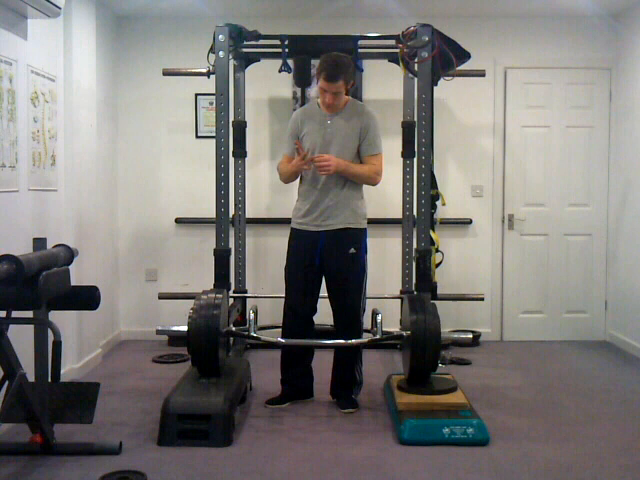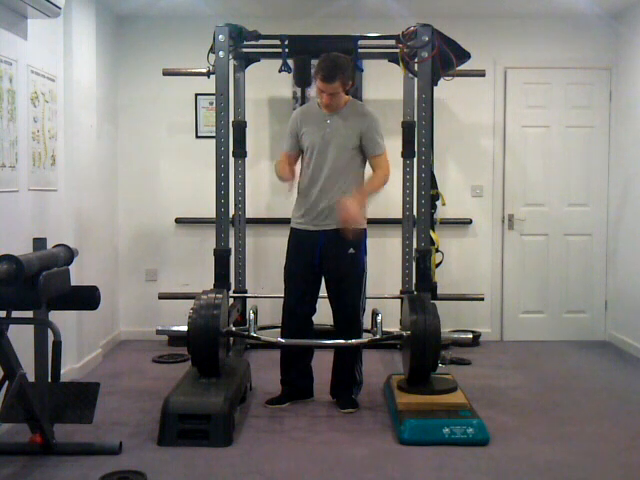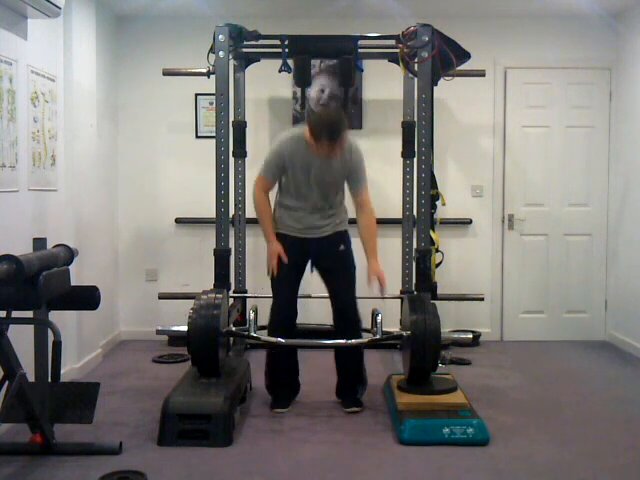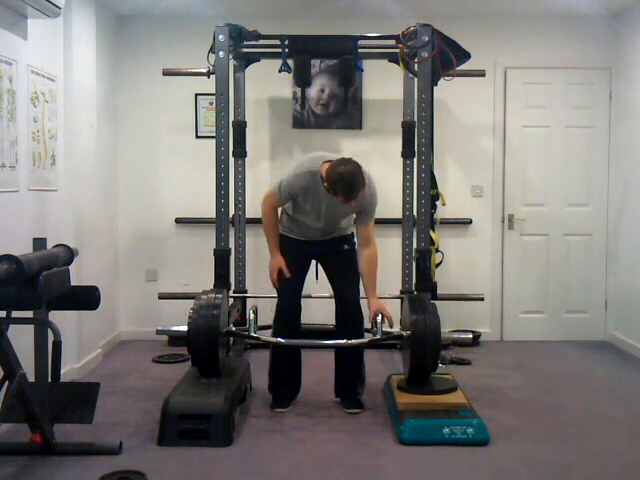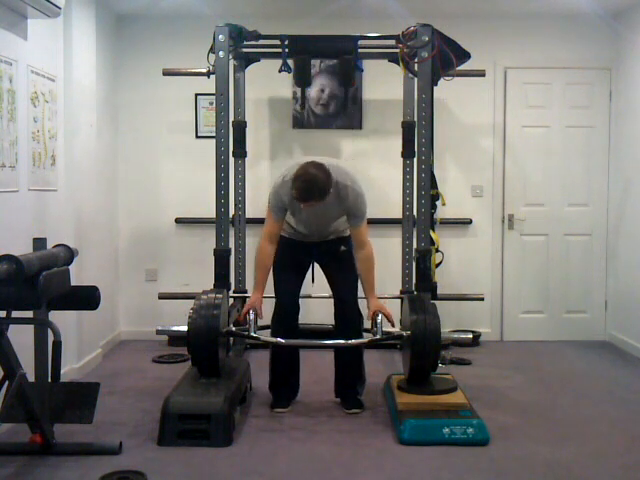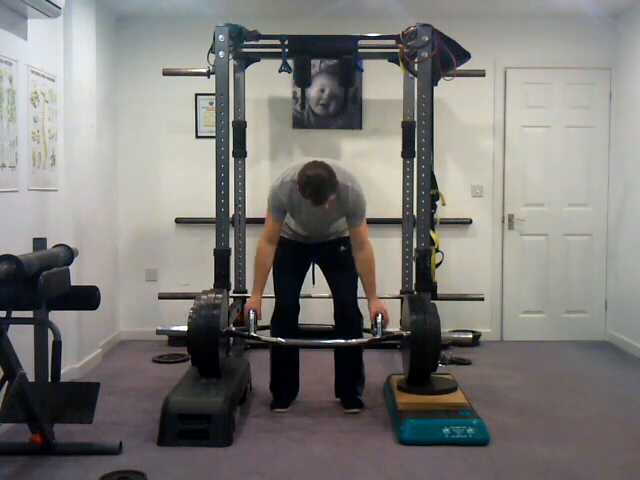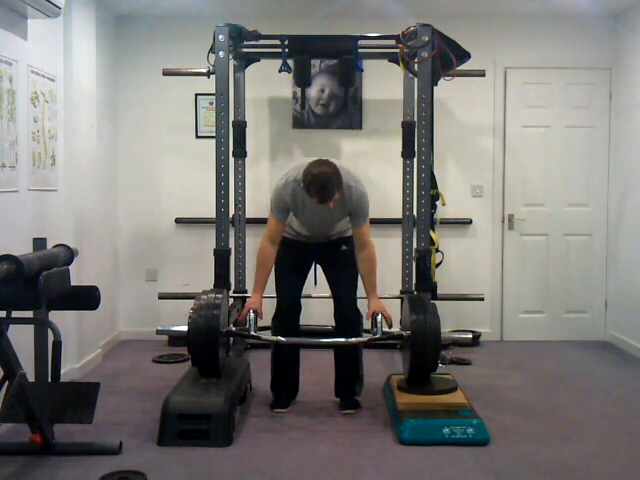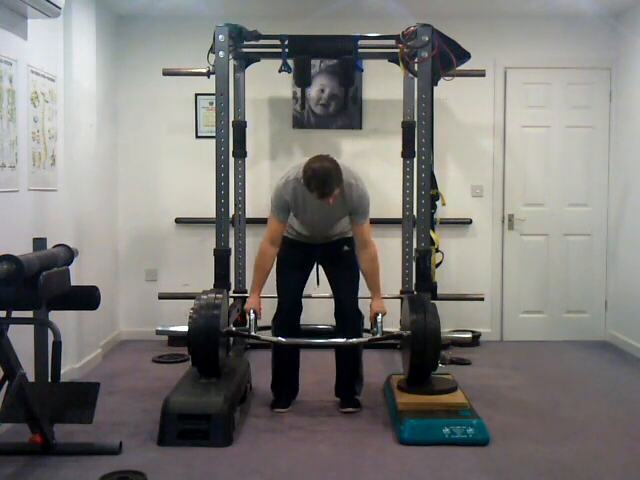
dt=0.7s
person 1, frame 1
left shoulder: (364, 119)
right shoulder: (301, 117)
left elbow: (374, 173)
right elbow: (283, 172)
left wrist: (340, 164)
right wrist: (296, 165)
left hip: (347, 229)
right hip: (304, 228)
left knee: (348, 315)
right knee: (297, 311)
left ankle: (346, 388)
right ankle: (295, 384)
person 1, frame 2
left shoulder: (364, 119)
right shoulder: (301, 116)
left elbow: (382, 171)
right elbow: (285, 162)
left wrist: (358, 200)
right wrist: (286, 171)
left hip: (345, 231)
right hip: (303, 229)
left knee: (348, 315)
right knee: (295, 312)
left ankle: (346, 389)
right ankle: (295, 385)
person 1, frame 3
left shoulder: (351, 153)
right shoulder: (286, 147)
left elbow: (363, 207)
right elbow: (260, 189)
left wrist: (373, 259)
right wrist: (271, 239)
left hip: (333, 235)
right hip: (288, 235)
left knee: (346, 309)
right knee: (283, 310)
left ankle: (351, 389)
right ankle: (282, 388)
person 1, frame 4
left shoulder: (367, 190)
right shoulder: (302, 176)
left elbow: (367, 244)
right elbow: (269, 204)
left wrist: (373, 297)
right wrist: (275, 254)
left hip: (338, 239)
right hip: (294, 237)
left knee: (350, 307)
right knee: (287, 309)
left ankle: (349, 391)
right ankle: (283, 390)
person 1, frame 5
left shoulder: (351, 191)
right shoulder: (282, 187)
left elbow: (361, 246)
right elbow: (269, 241)
left wrist: (372, 297)
right wrist: (257, 292)
left hip: (336, 240)
right hip: (292, 240)
left knee: (348, 308)
right knee: (285, 308)
left ankle: (350, 391)
right ankle: (283, 391)
person 1, frame 6
left shoulder: (352, 191)
right shoulder: (282, 188)
left elbow: (361, 247)
right elbow: (268, 242)
left wrist: (373, 298)
right wrist: (256, 294)
left hip: (336, 240)
right hip: (292, 241)
left knee: (347, 308)
right knee: (285, 309)
left ankle: (350, 392)
right ankle: (283, 391)
person 1, frame 7
left shoulder: (355, 191)
right shoulder: (286, 188)
left elbow: (364, 246)
right elbow: (271, 242)
left wrist: (373, 297)
right wrist: (257, 294)
left hip: (339, 241)
right hip: (295, 241)
left knee: (347, 310)
right knee: (286, 310)
left ankle: (348, 392)
right ankle: (283, 392)
person 1, frame 8
left shoulder: (356, 189)
right shoulder: (287, 187)
left elbow: (365, 246)
right elbow: (271, 243)
left wrist: (376, 297)
right wrist: (254, 294)
left hip: (340, 241)
right hip: (296, 241)
left knee: (348, 311)
right knee: (287, 310)
left ankle: (348, 392)
right ankle: (283, 391)
